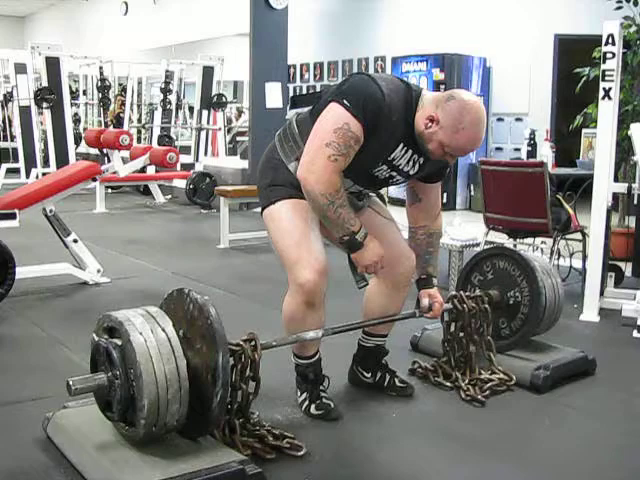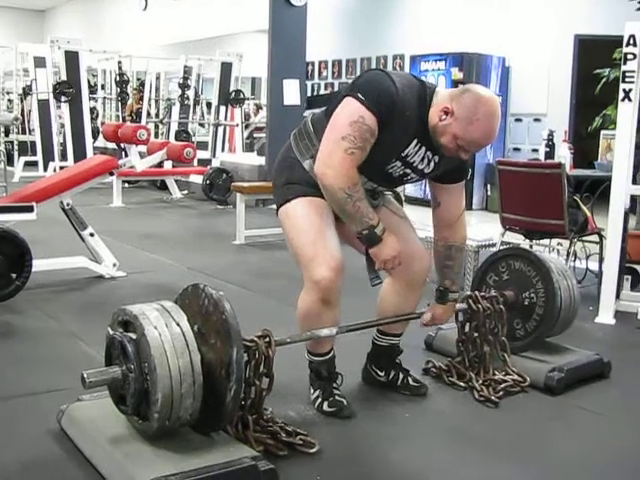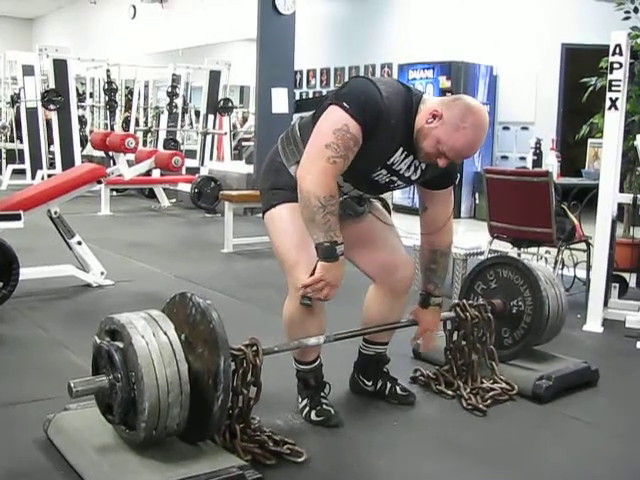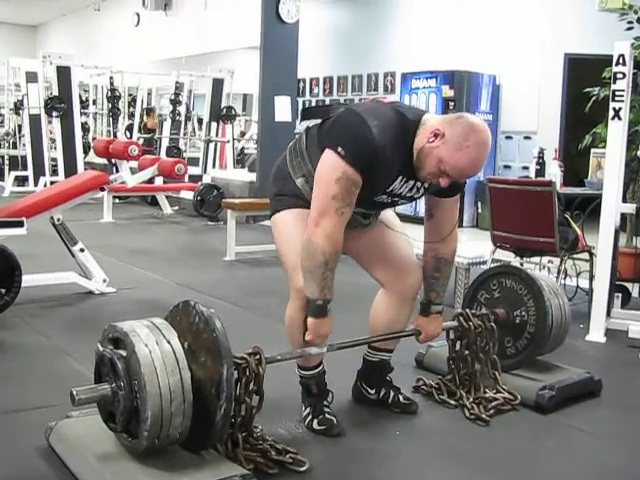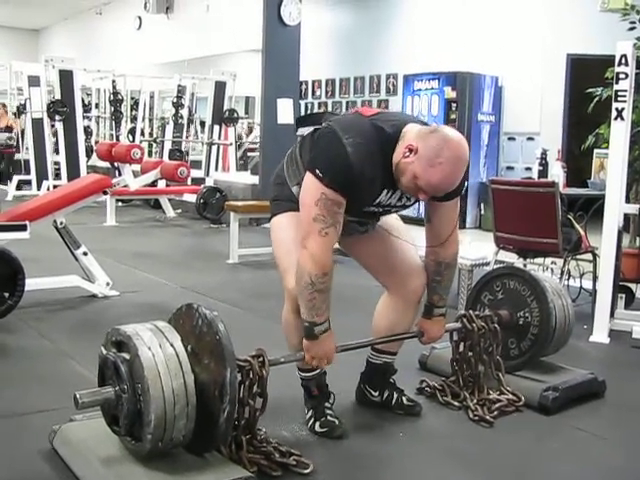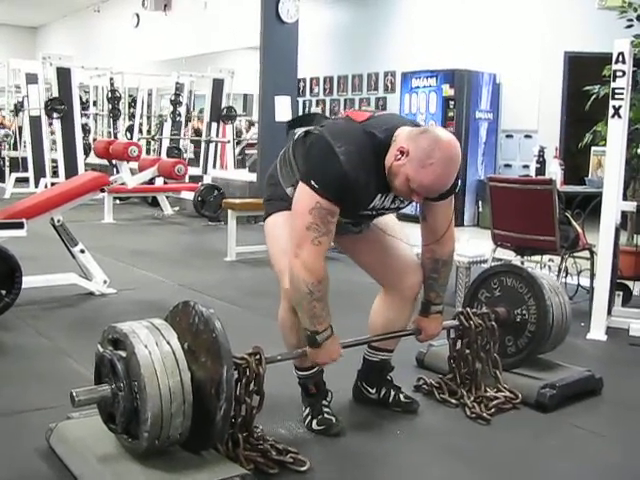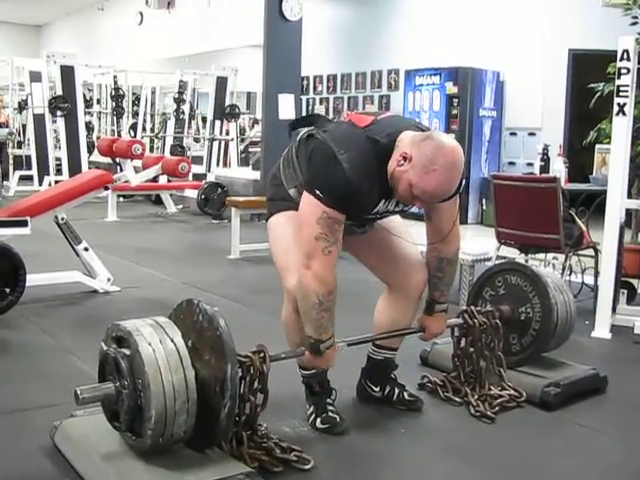
dt=0.7s
person 1, frame 1
left shoulder: (434, 153)
right shoulder: (371, 97)
left elbow: (426, 218)
right elbow: (314, 174)
left wrist: (426, 280)
right wrist: (357, 241)
left hip: (346, 187)
right hip: (292, 177)
left knee: (401, 265)
right knee: (309, 277)
left ankle: (368, 365)
right ankle: (309, 380)
person 1, frame 2
left shoulder: (453, 157)
right shoulder: (384, 93)
left elbow: (450, 225)
right elbow: (332, 170)
left wrist: (447, 297)
right wrist: (375, 235)
left hip: (363, 189)
right hip: (307, 175)
left knee: (416, 265)
right knee: (325, 275)
left ankle: (381, 364)
right ankle: (322, 378)
person 1, frame 3
left shoulder: (441, 162)
right shoulder: (370, 101)
left elbow: (437, 230)
right elbow: (314, 176)
left wrist: (431, 302)
right wrist: (331, 256)
left hip: (350, 195)
right hip: (293, 181)
left knee: (399, 273)
right knee: (309, 283)
left ankle: (369, 372)
right ankle: (310, 386)
person 1, frame 4
left shoulder: (450, 161)
right shoulder: (367, 133)
left elbow: (441, 238)
right elbow: (324, 227)
left wrist: (432, 309)
right wrist: (319, 310)
left hip: (362, 202)
right hip: (302, 188)
left knee: (407, 278)
right knee: (307, 287)
left ankle: (371, 380)
right ankle: (314, 393)
person 1, frame 5
left shoulder: (441, 166)
right shoulder: (346, 151)
left elbow: (443, 242)
right elbow: (315, 249)
left wrist: (435, 312)
right wrist: (318, 332)
left hip: (365, 207)
right hip: (299, 195)
left knee: (412, 281)
right knee: (300, 287)
left ankle: (375, 382)
right ankle: (315, 394)
person 1, frame 6
left shoulder: (434, 166)
right shoulder: (339, 160)
left elbow: (439, 240)
right elbow: (306, 257)
left wrist: (433, 309)
right wrist: (320, 337)
left hip: (358, 205)
right hip: (292, 194)
left knee: (409, 277)
right knee: (296, 287)
left ankle: (373, 379)
right ankle: (312, 392)
person 1, frame 7
left shoulder: (437, 166)
right shoulder: (342, 168)
left elbow: (444, 239)
right elbow: (316, 269)
left wrist: (437, 307)
right wrist: (321, 345)
left hip: (363, 204)
right hip: (296, 193)
left knee: (413, 276)
right knee: (299, 287)
left ankle: (377, 378)
right ankle: (317, 391)
